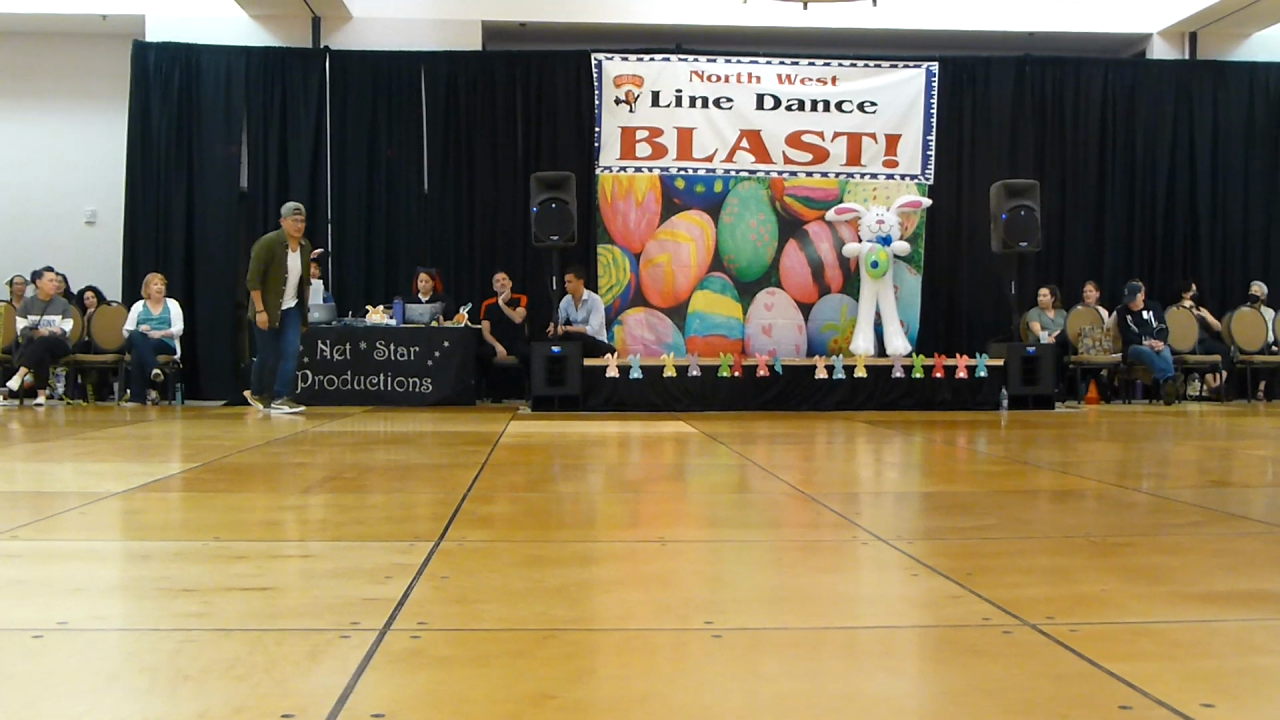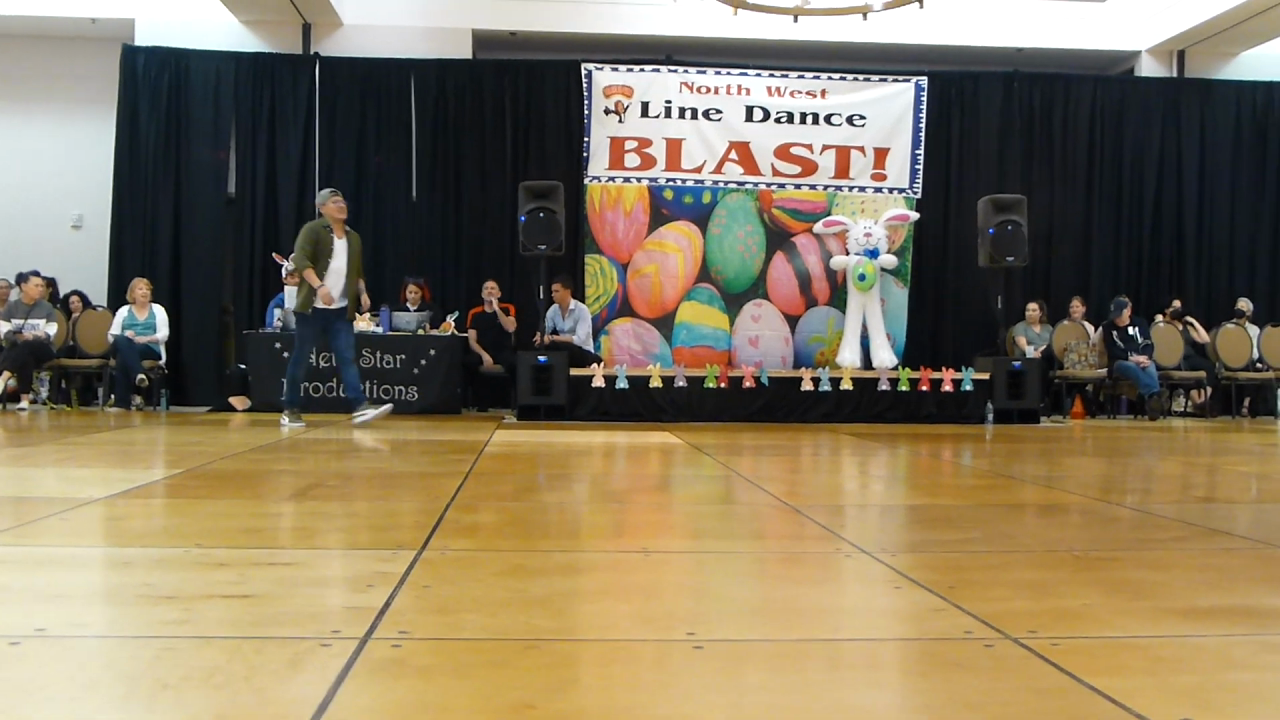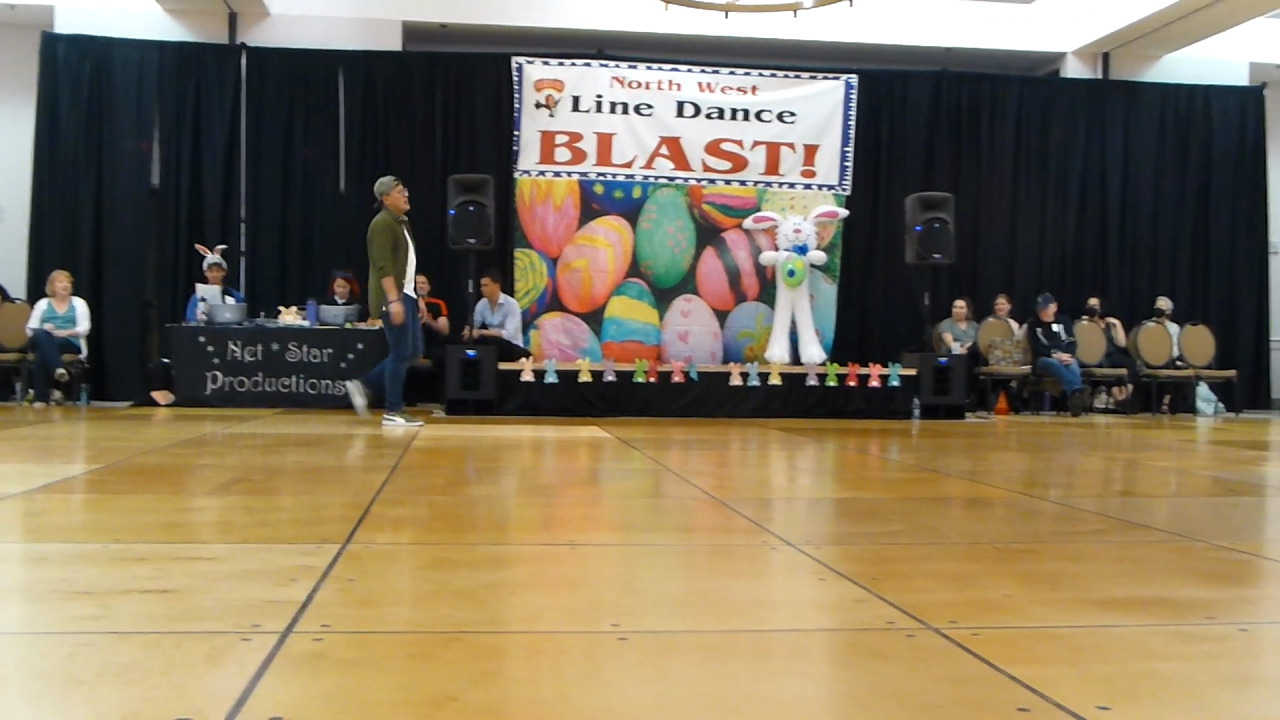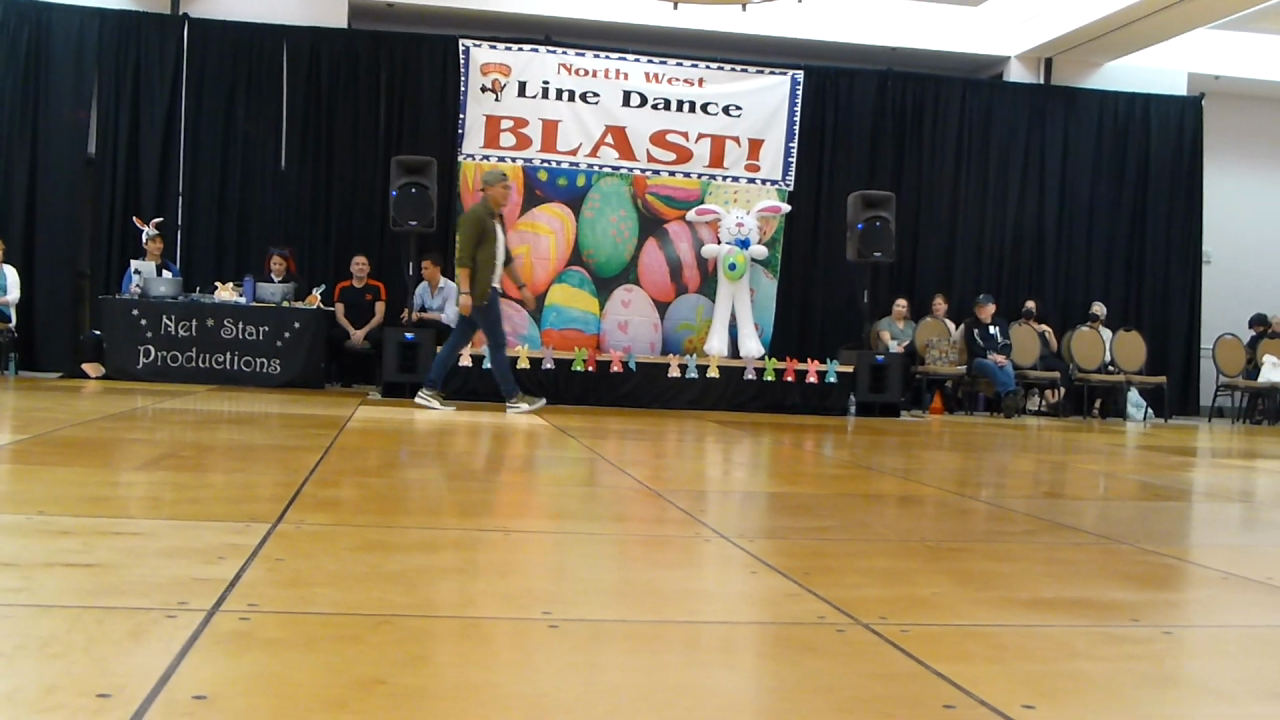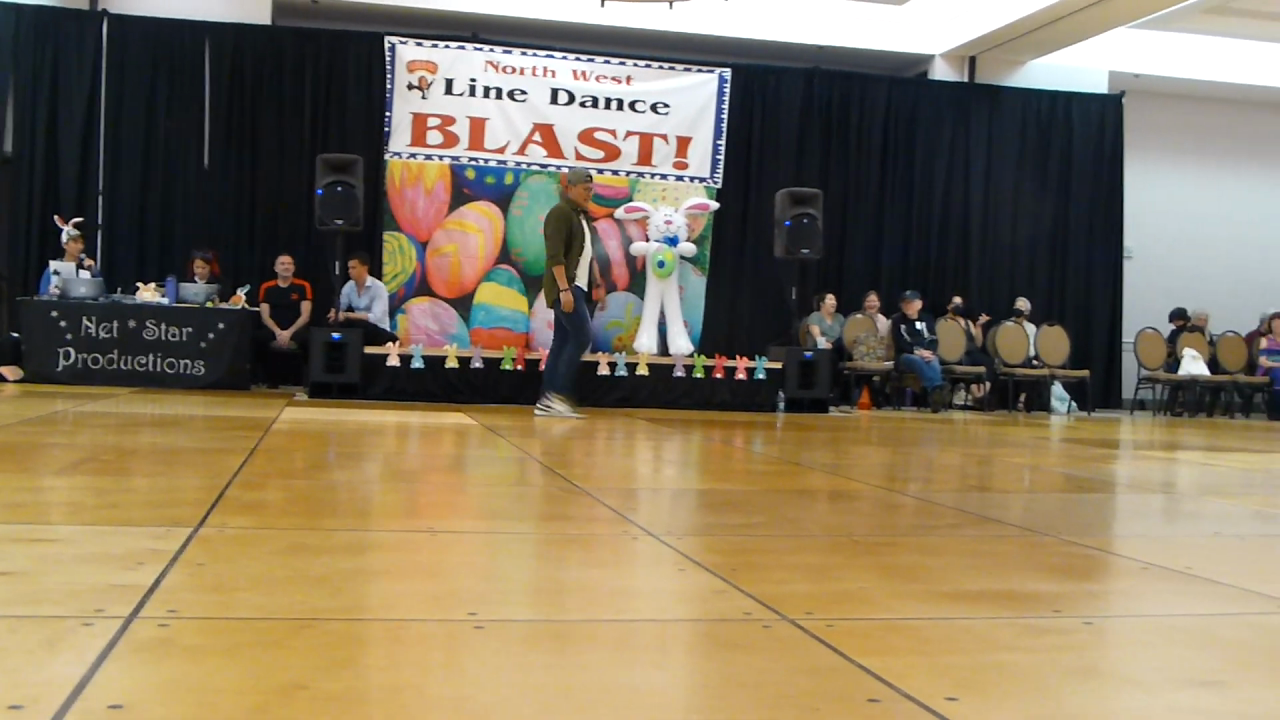
dt=1s
person 1, frame 1
left shoulder: (305, 247)
right shoulder: (268, 243)
right elbow: (253, 279)
left wrist: (305, 310)
right wrist: (259, 310)
left hip: (291, 308)
right hip: (268, 310)
left knee: (291, 351)
right knee: (267, 355)
left ankle: (280, 399)
right ankle: (257, 394)
person 1, frame 2
left shoulder: (354, 238)
right shoulder: (312, 230)
left elbow: (357, 273)
right elbow: (301, 261)
left wrist: (362, 293)
right wrist: (319, 287)
left hip: (341, 309)
right hip: (313, 307)
left knee: (347, 358)
right knee: (301, 358)
left ankle: (359, 407)
right ankle: (290, 409)
person 1, frame 3
left shoulder: (402, 224)
right shoulder: (383, 223)
right elbow: (383, 266)
left wrist: (418, 297)
right wrist: (393, 300)
left hip: (406, 296)
right hip: (393, 298)
left knee: (413, 351)
right knee: (401, 353)
left ankle: (364, 386)
right ankle: (392, 411)
person 1, frame 4
left shoulder: (497, 218)
right shoulder: (474, 216)
left elbow: (505, 258)
right elbow: (463, 258)
left wrist: (522, 287)
right wrist: (464, 292)
left hip: (487, 289)
right hip: (479, 290)
left knee: (458, 340)
right knee: (498, 342)
left ankle: (430, 390)
right ankle: (512, 397)
person 1, frame 5
left shoulder: (581, 216)
right shoulder: (559, 214)
left elbow: (585, 255)
right elbow: (555, 255)
right wrist: (564, 290)
left hip: (578, 288)
right hip: (566, 289)
left knee: (562, 343)
right knee: (582, 338)
left ankle: (547, 400)
right ankle: (557, 392)
